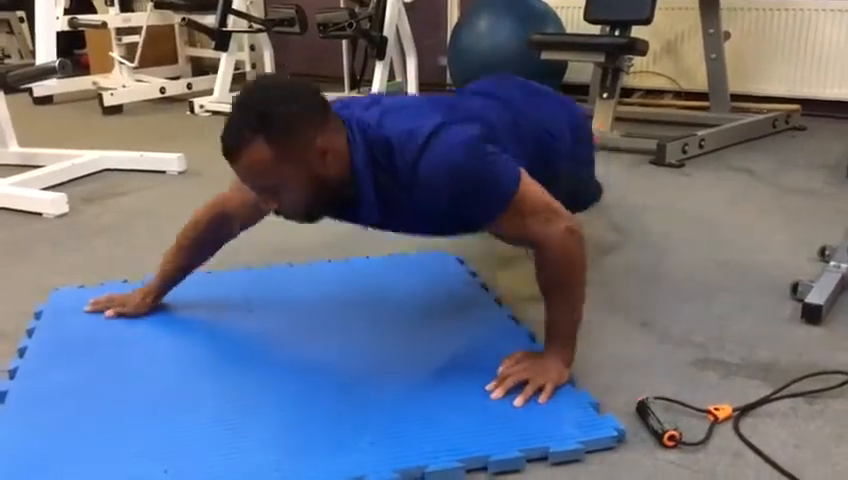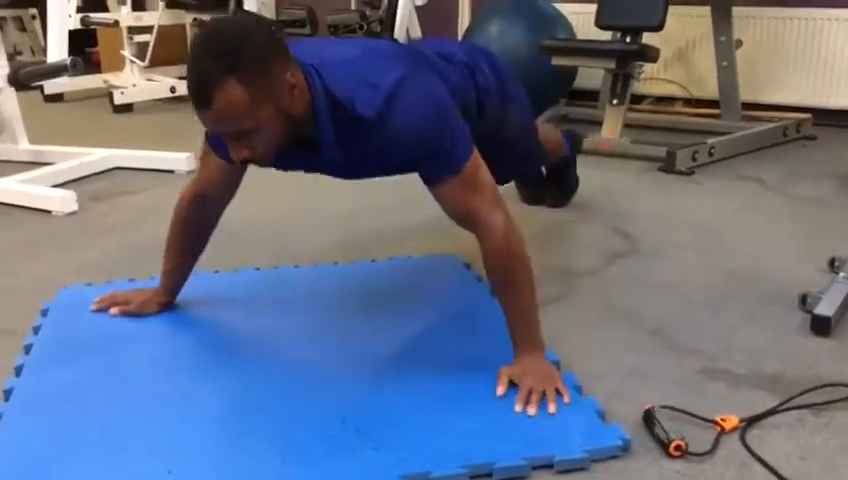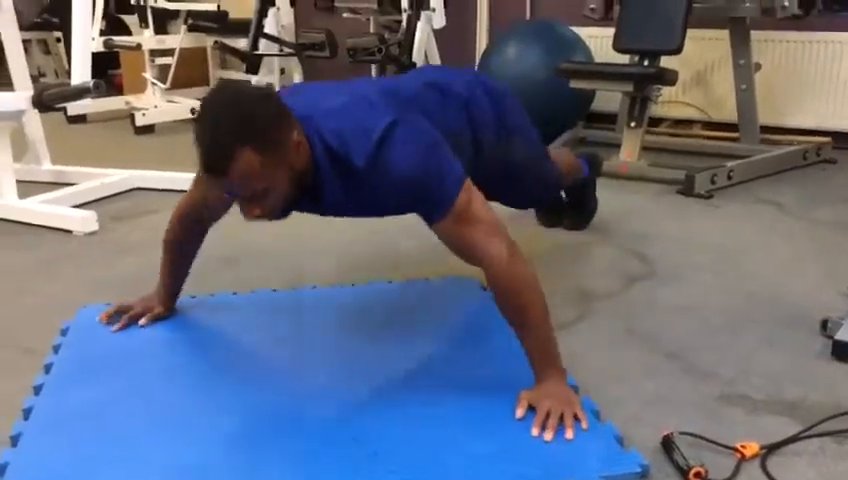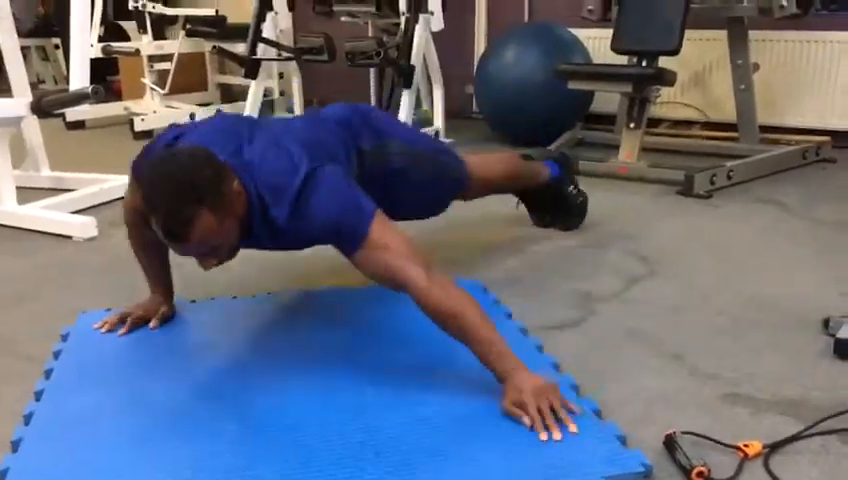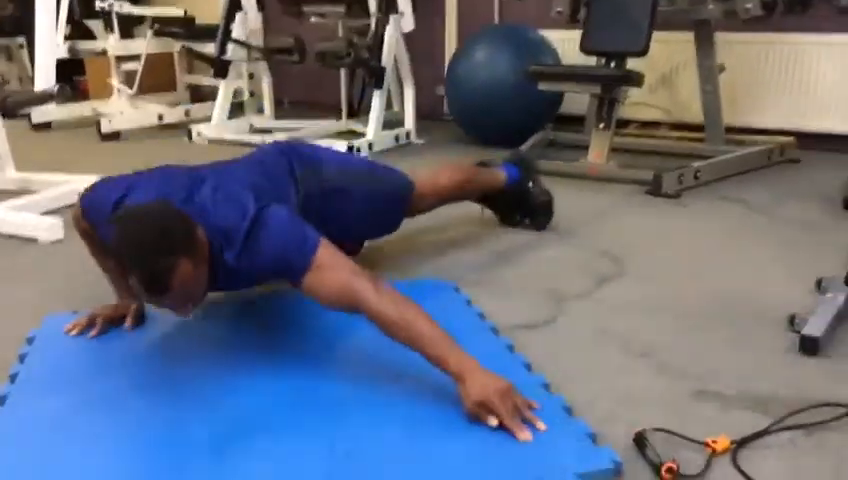
dt=0.4s
person 1, frame 1
left shoulder: (431, 159)
right shoulder: (301, 150)
left elbow: (559, 231)
right elbow: (221, 215)
left wrist: (558, 355)
right wrist: (152, 291)
left hip: (547, 128)
right hip: (484, 106)
left knee: (574, 197)
person 1, frame 2
left shoulder: (395, 106)
right shoulder: (242, 101)
left elbow: (491, 224)
right elbow: (202, 199)
left wrist: (530, 353)
right wrist: (164, 292)
left hip: (474, 88)
left knee: (523, 158)
left ankle: (562, 151)
person 1, frame 3
left shoulder: (387, 153)
right shoulder: (250, 149)
left elbow: (497, 255)
right elbow: (193, 214)
left wrist: (551, 378)
right wrist: (165, 294)
left hip: (475, 115)
right hip: (416, 107)
left knee: (539, 183)
left ankle: (581, 170)
person 1, frame 4
left shoulder: (302, 198)
right shoulder: (163, 162)
left elbow: (419, 279)
right elbow: (136, 214)
left wrist: (516, 373)
right wrist: (161, 295)
left hip: (363, 145)
right hip: (313, 138)
left knee: (465, 181)
left ankle: (552, 174)
person 1, frame 5
left shoulder: (252, 234)
right shoulder: (113, 207)
left elbow: (367, 294)
right elbow: (84, 220)
left wrist: (470, 374)
right wrist: (126, 296)
left hip: (304, 180)
right hip: (262, 176)
left knee: (418, 194)
left ankle: (508, 177)
